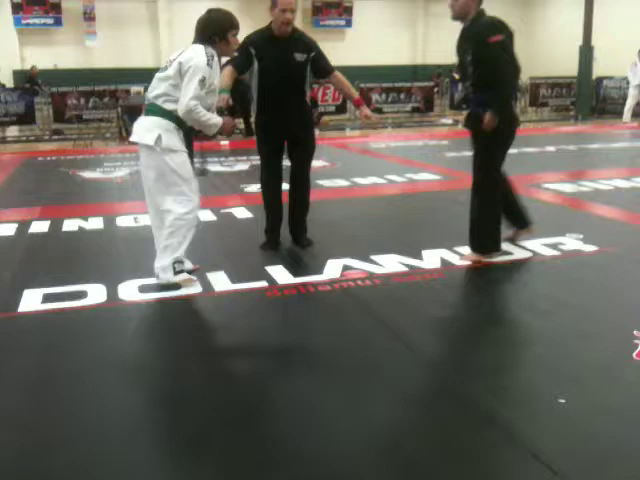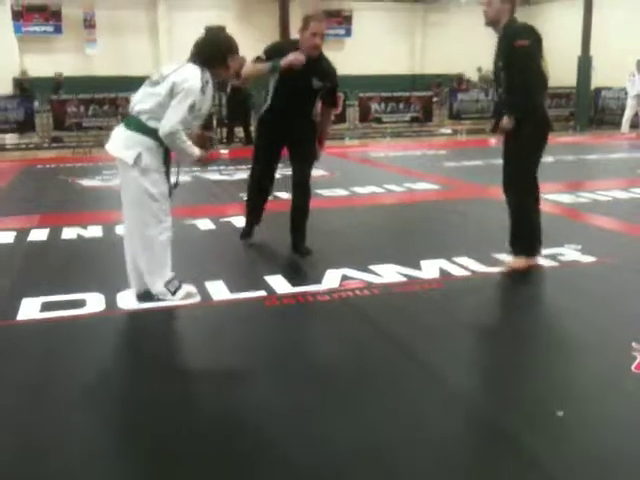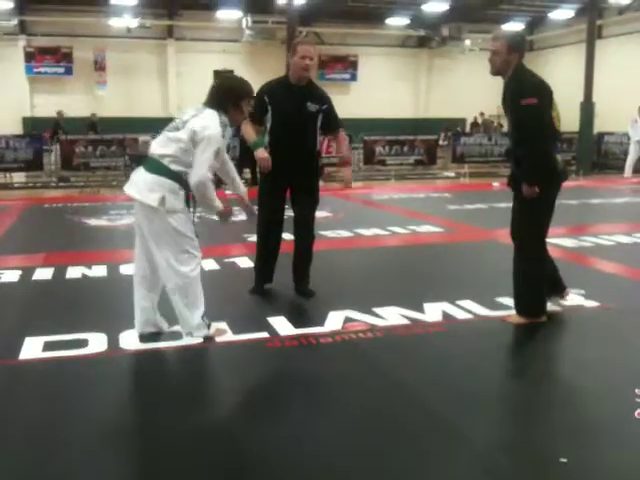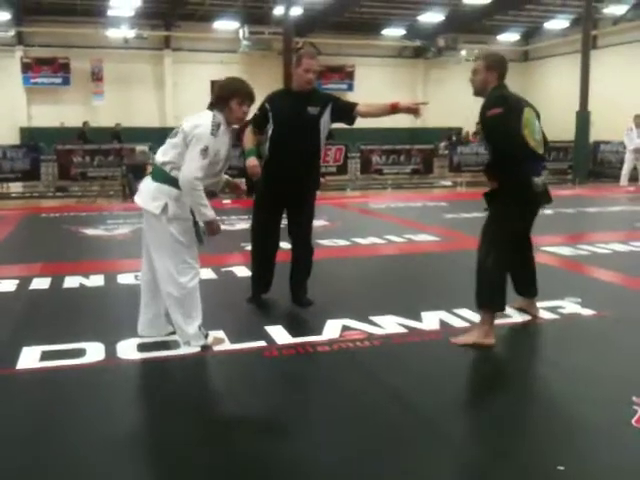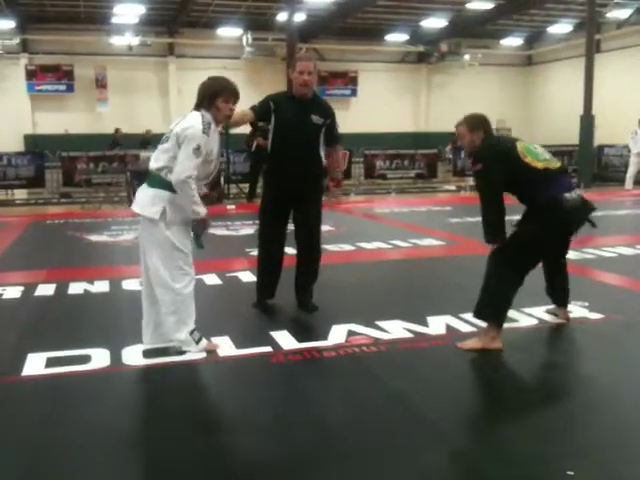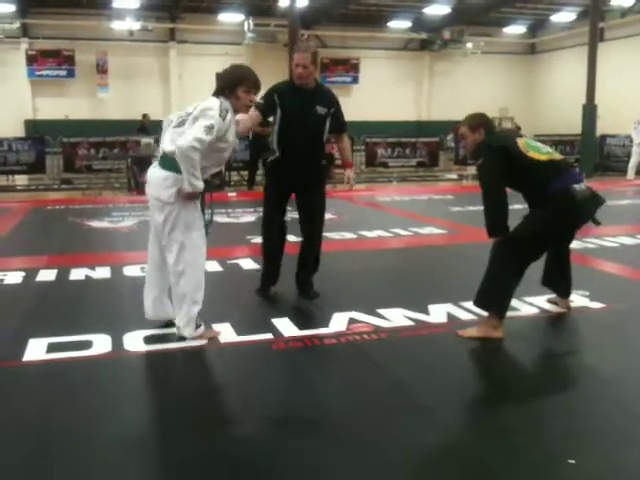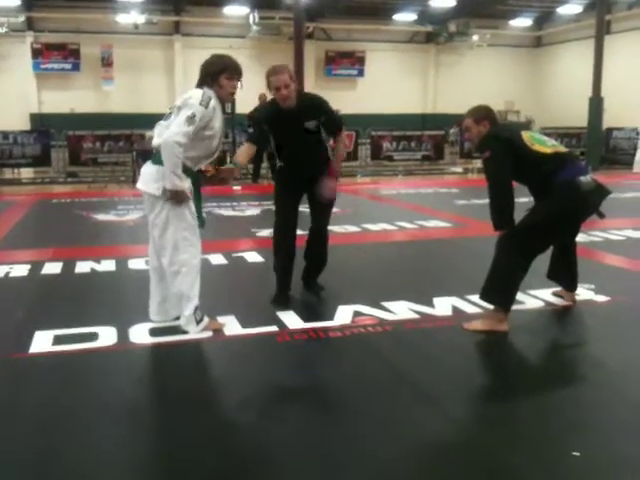
dt=0.7s
person 1, frame 1
left shoulder: (198, 55)
right shoulder: (202, 59)
right elbow: (188, 107)
left wrist: (214, 123)
right wrist: (218, 124)
left hip: (159, 132)
right hip: (163, 134)
left knee: (167, 202)
right knee: (184, 203)
left ankle: (171, 259)
right ankle: (168, 268)
person 1, frame 2
left shoulder: (187, 73)
right shoulder: (196, 83)
right elbow: (170, 129)
left wrist: (192, 140)
right wrist: (195, 154)
left hip: (133, 143)
right hip: (141, 147)
left knee: (142, 218)
right knee: (153, 219)
left ankle: (145, 282)
right ankle: (163, 286)
person 1, frame 3
left shoulder: (205, 118)
right shoulder: (213, 129)
left elbow: (222, 162)
right elbow: (200, 179)
left wrist: (242, 193)
right wrist: (216, 207)
left hip: (148, 185)
right hip: (162, 191)
left knee: (151, 260)
right knee: (184, 259)
left ankle: (148, 323)
right ankle: (196, 326)
person 1, frame 4
left shoulder: (216, 125)
right shoulder: (207, 129)
right elbow: (190, 177)
left wrist: (225, 182)
right wrist: (208, 217)
left hip: (161, 194)
right hip: (167, 198)
left knee: (159, 265)
right knee: (182, 267)
left ankle: (153, 325)
right ankle: (193, 335)
person 1, frame 5
left shoulder: (200, 124)
right shoulder: (200, 128)
right elbow: (182, 176)
left wrist: (192, 207)
right wrist: (198, 213)
left hip: (156, 200)
right hip: (165, 203)
left knee: (159, 272)
right knee: (177, 273)
left ankle: (158, 334)
right ankle: (186, 338)
person 1, frame 6
left shoulder: (211, 107)
right shoulder: (220, 113)
left elbow: (171, 121)
right elbow: (187, 146)
left wrist: (167, 156)
right wrist: (194, 186)
left hip: (163, 177)
right hip: (174, 183)
left knee: (164, 249)
right knee: (189, 253)
left ankle: (160, 310)
right ankle: (190, 324)
person 1, frame 7
left shoulder: (205, 102)
right shoulder: (203, 102)
left elbow: (165, 133)
right elbow: (172, 141)
right wrist: (177, 185)
left hip: (160, 177)
right hip: (167, 180)
left knee: (165, 247)
right knee: (184, 249)
left ankle: (164, 309)
right ankle: (192, 317)
person 2, frame 1
left shoulder: (491, 29)
right shoulder: (467, 33)
left elbow: (509, 73)
left wrist: (496, 111)
right wrist: (475, 110)
left hip: (494, 118)
right hip: (481, 115)
left knee: (484, 180)
right knee: (491, 174)
left ankle: (485, 246)
right ankle: (519, 222)
person 2, frame 2
left shoulder: (521, 34)
right shoulder: (505, 38)
left elbow: (531, 80)
left wrist: (511, 116)
right wrist: (503, 116)
left hip: (528, 123)
right hip: (516, 123)
left knee: (521, 185)
right knee: (516, 184)
left ankle: (526, 251)
right ankle: (528, 244)
person 2, frame 3
left shoulder: (528, 86)
right shoulder: (516, 83)
left elbow: (537, 137)
left wrist: (530, 180)
right wrist: (525, 175)
left hip: (538, 177)
right hip: (534, 174)
left knee: (527, 239)
right knee: (528, 236)
left ankle: (533, 309)
right ankle: (553, 288)
person 2, frame 4
left shoulder: (497, 103)
right shoulder: (519, 102)
left elbow: (506, 146)
right elbow: (541, 144)
left wrist: (493, 176)
left hip: (514, 190)
right hip: (532, 187)
left knee: (492, 252)
right knee: (518, 242)
left ankle: (485, 329)
right ankle: (529, 301)
person 2, frame 5
left shoulder: (485, 153)
right shoulder: (509, 145)
left elbow: (491, 201)
left wrist: (496, 239)
right wrist: (526, 228)
left hip: (554, 210)
right hip: (572, 205)
left knee: (505, 260)
right knee: (553, 252)
left ankle: (491, 334)
right ankle: (561, 307)
person 2, frame 6
left shoulder: (488, 150)
right shoulder: (511, 143)
left elbow: (494, 196)
left wrist: (498, 233)
right wrist: (532, 228)
left hip: (562, 201)
right hip: (580, 197)
left knee: (508, 250)
right knee: (557, 242)
left ankle: (492, 324)
right ankle: (563, 296)
person 2, frame 7
left shoulder: (493, 142)
right shoulder: (514, 135)
left elbow: (500, 190)
left wrist: (504, 227)
left hip: (566, 193)
right hip: (586, 188)
left knee: (514, 244)
right knee: (562, 235)
left ankle: (498, 317)
right ankle: (568, 290)
person 3, frame 1
left shoulder: (305, 44)
right shoulder: (254, 42)
left elbow: (331, 74)
right elbow: (231, 69)
left wrist: (359, 103)
right wrist: (222, 91)
left hip: (300, 120)
right hip: (268, 121)
left knee: (301, 177)
right knee: (270, 178)
left ankle: (299, 232)
right ankle: (272, 235)
person 3, frame 2
left shoulder: (327, 71)
right shoulder: (280, 49)
left elbow: (327, 109)
right elbow: (246, 73)
left wrist: (320, 142)
right wrist: (280, 64)
left hip: (303, 130)
right hip: (271, 124)
left knee: (301, 184)
right knee: (260, 177)
left ankle: (298, 240)
right ankle: (250, 222)
person 3, frame 3
left shoulder: (320, 97)
right shoulder: (271, 90)
left elbow: (337, 131)
right elbow: (249, 122)
left wrist: (346, 163)
right wrist: (259, 147)
left hip: (307, 171)
right hip: (274, 168)
left knee: (305, 227)
right knee: (269, 224)
left ankle: (302, 282)
right ankle: (262, 279)
person 3, frame 4
left shoulder: (325, 102)
right shoulder: (275, 100)
left elbow: (362, 109)
right elbow: (252, 129)
left wrist: (398, 107)
right wrist: (250, 154)
left hip: (304, 182)
right hip: (272, 179)
left knee: (302, 238)
right knee: (263, 235)
left ankle: (299, 291)
right ankle: (258, 289)
person 3, frame 5
left shoulder: (324, 110)
right shoulder: (276, 102)
left elbow: (333, 148)
right elbow: (248, 115)
left hip: (309, 186)
right hip: (277, 183)
left knee: (309, 242)
right knee: (270, 240)
left ankle: (304, 295)
right ankle: (264, 295)
person 3, frame 6
left shoulder: (328, 98)
right shoulder: (278, 92)
left elbow: (340, 135)
right elbow: (255, 116)
left wrist: (348, 166)
right wrist: (235, 133)
left hip: (312, 172)
right hip: (280, 170)
left knee: (312, 230)
right knee: (273, 226)
left ankle: (305, 282)
right ankle: (267, 282)
person 3, frame 7
left shoulder: (316, 105)
right shoulder: (265, 114)
left elbow: (339, 139)
right elbow: (250, 145)
left wrist: (332, 176)
right wrist: (234, 165)
left hip: (320, 173)
right hip: (289, 172)
left knee: (319, 228)
right knee: (284, 228)
left ankle: (311, 277)
right ankle: (283, 287)
